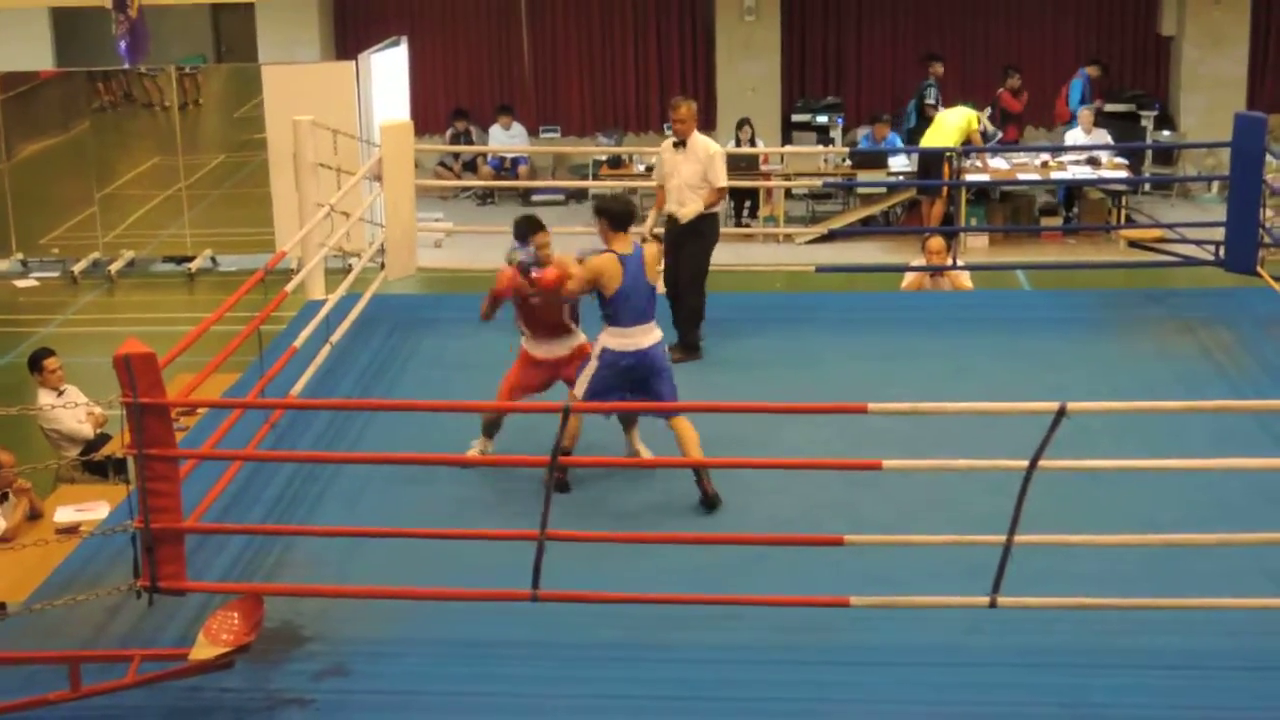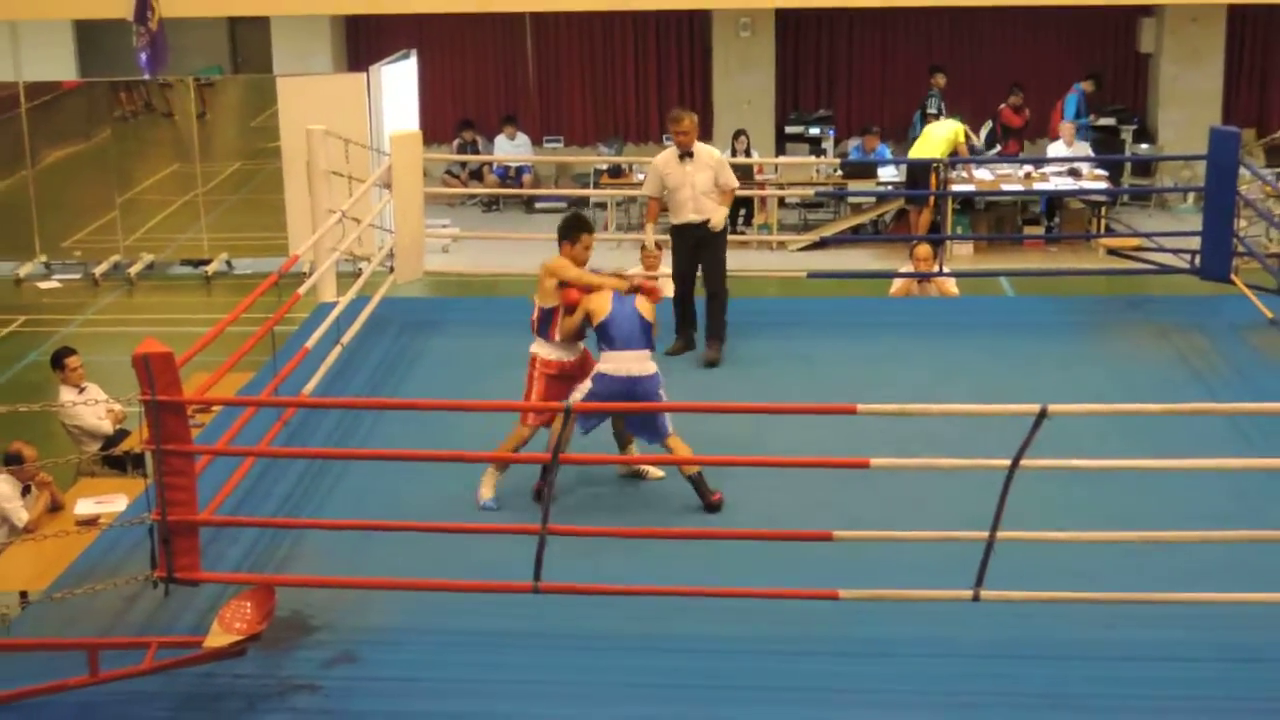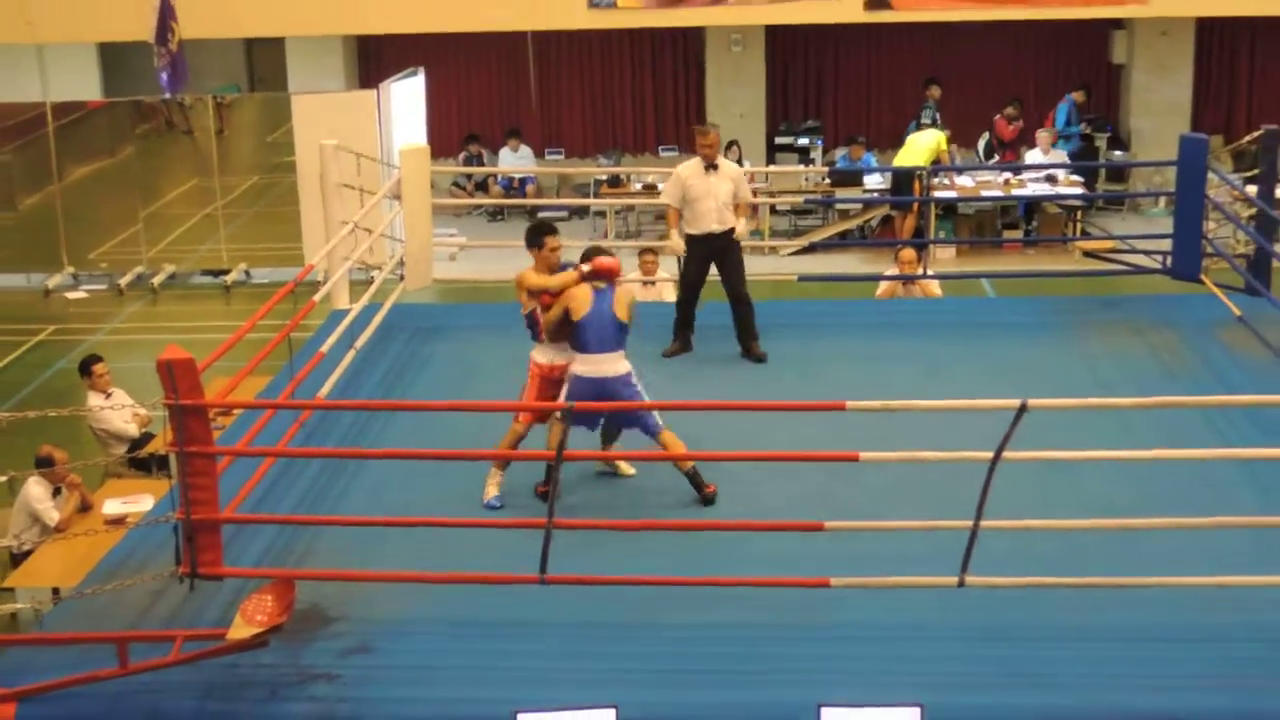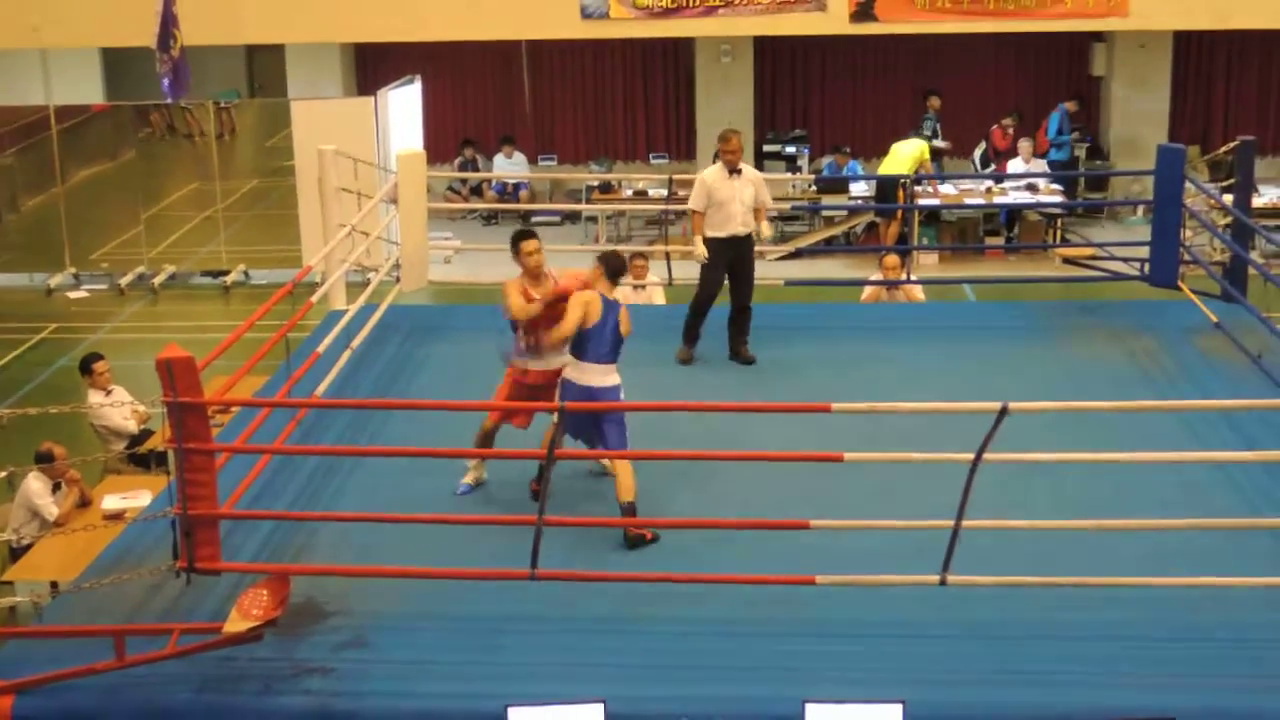
dt=0.3s
person 1, frame 1
left shoulder: (597, 263)
right shoulder: (649, 252)
left elbow: (565, 292)
left hip: (614, 348)
right hip: (650, 345)
right knee: (676, 415)
left ankle: (560, 473)
right ankle: (705, 486)
person 1, frame 2
left shoulder: (593, 299)
right shoulder: (644, 302)
left elbow: (565, 333)
left hip: (609, 375)
right hip: (645, 375)
left knee: (564, 415)
right knee: (668, 437)
left ankle: (545, 483)
right ankle: (707, 495)
person 1, frame 3
left shoulder: (573, 294)
right shoulder: (625, 296)
left elbow: (548, 325)
left hip: (582, 377)
right hip: (618, 376)
left knee: (559, 421)
right knee: (660, 431)
left ankle: (548, 484)
right ankle: (700, 487)
person 1, frame 4
left shoulder: (583, 297)
right shoulder: (623, 314)
left elbow: (564, 331)
left wrist: (542, 340)
left hip: (574, 383)
right hip: (608, 388)
left knee: (555, 428)
right knee: (619, 457)
left ankle: (539, 484)
right ankle: (633, 526)
person 2, frame 1
left shoulder: (561, 264)
right shoulder: (510, 274)
right elbow: (485, 317)
right wrist: (494, 299)
left hip: (573, 349)
right hip: (535, 354)
right knee: (496, 409)
left ankle: (633, 443)
right ankle: (484, 443)
person 2, frame 2
left shoulder: (576, 277)
right shoulder: (553, 267)
right elbow: (592, 282)
right wrist: (632, 285)
left hip: (577, 355)
right hip: (548, 361)
right knee: (526, 430)
left ankle: (630, 462)
right ankle: (489, 480)
person 2, frame 3
left shoulder: (566, 274)
right shoulder: (525, 278)
right elbow: (550, 284)
right wrist: (588, 269)
right hip: (546, 362)
right knee: (521, 425)
left ankle: (607, 458)
right ankle: (493, 482)
person 2, frame 4
left shoulder: (558, 280)
right shoulder: (512, 287)
right elbow: (521, 315)
right wrist: (550, 297)
left hip: (559, 365)
right hip: (525, 367)
right knee: (490, 424)
right ankle: (476, 470)
person 3, frame 1
left shoulder: (709, 150)
right shoulder: (666, 149)
left elbow: (720, 189)
left wrist: (696, 208)
right wrist: (653, 216)
left hip: (701, 224)
right hip: (674, 223)
left knee: (691, 285)
right knee: (672, 282)
left ankle: (690, 345)
right ankle: (686, 336)
person 3, frame 2
left shoulder: (713, 157)
right shoulder: (661, 162)
left elbow: (729, 188)
right elbow: (654, 198)
left wrist: (721, 211)
right wrist: (649, 228)
left hip: (711, 229)
right hip: (681, 230)
left knee: (715, 286)
right knee: (682, 286)
left ankle: (714, 342)
right ankle: (684, 337)
person 3, frame 3
left shoulder: (733, 171)
right shoulder: (683, 172)
left elbow: (741, 203)
right elbow: (673, 207)
left wrist: (741, 222)
right wrist: (674, 234)
left hip: (727, 238)
right hip: (697, 240)
left knee: (738, 292)
right knee: (688, 292)
left ankle: (749, 344)
right ankle: (681, 340)
person 3, frame 4
left shoulder: (754, 177)
right shoulder: (707, 177)
left elbow: (760, 206)
right elbow: (697, 212)
left wrist: (764, 224)
right wrist: (698, 241)
left hip: (743, 242)
right hip: (716, 243)
left knee: (742, 299)
right knee: (705, 295)
left ankle: (738, 346)
right ankle: (688, 342)
